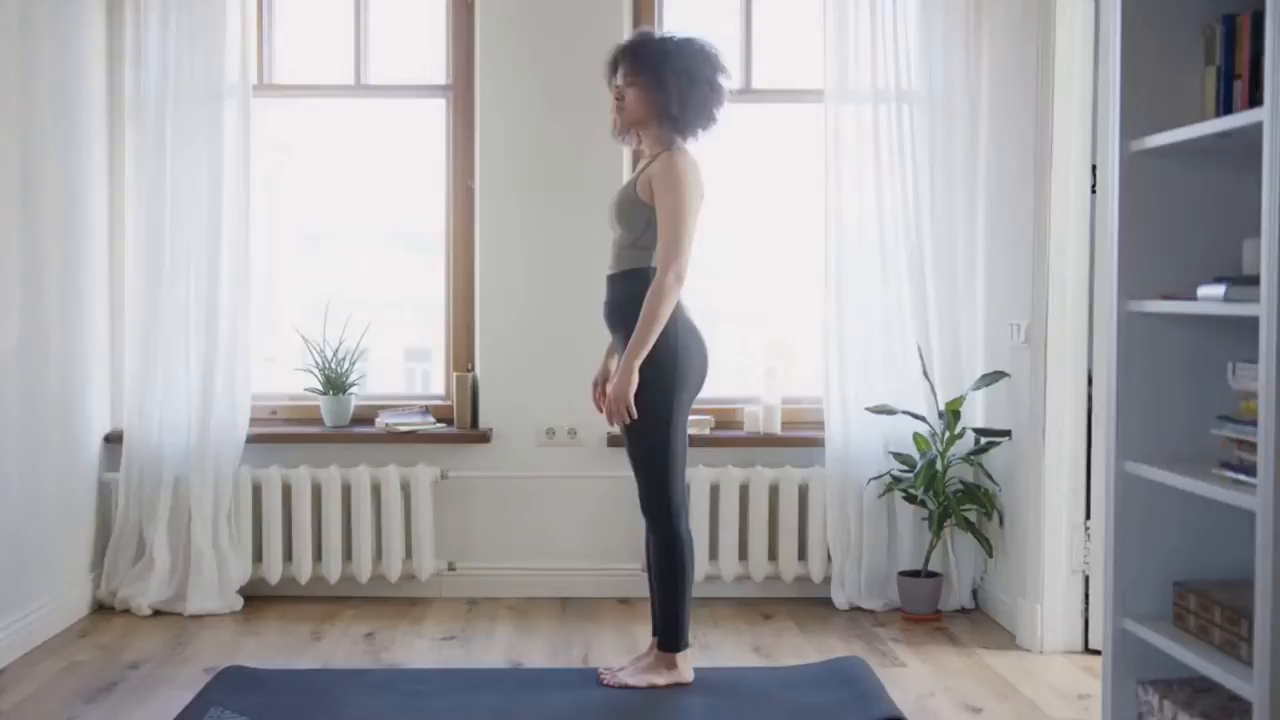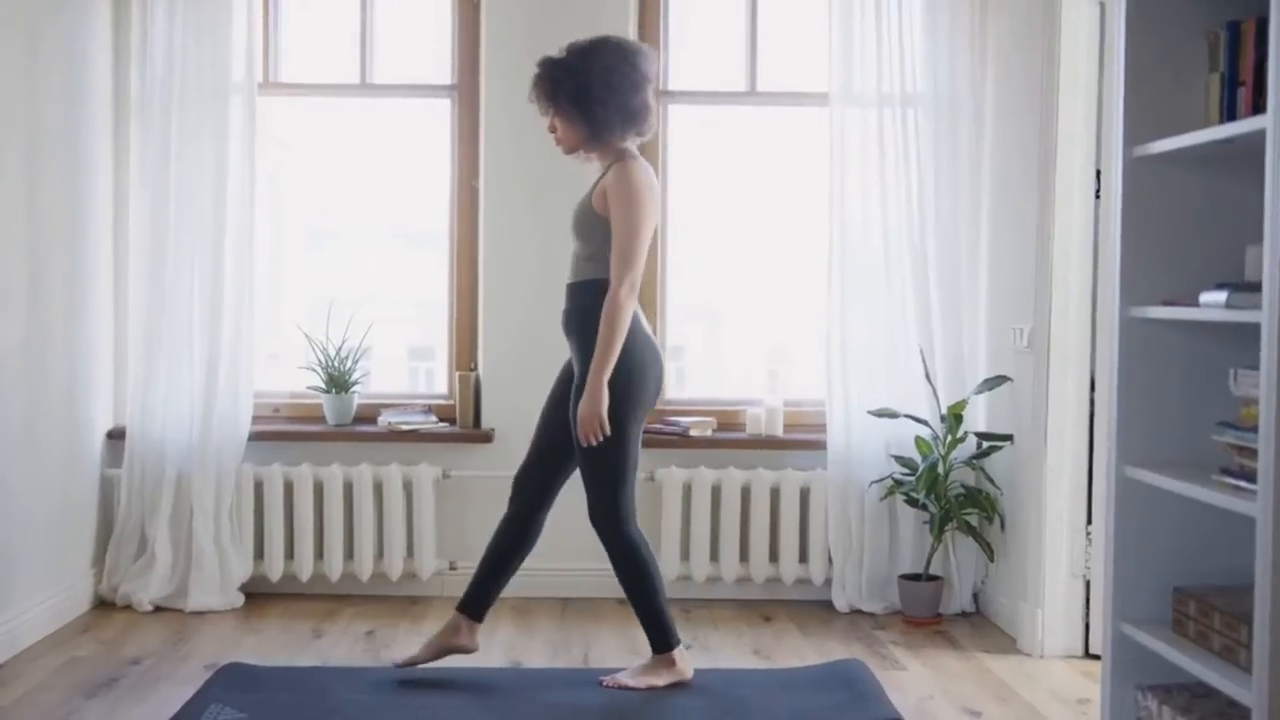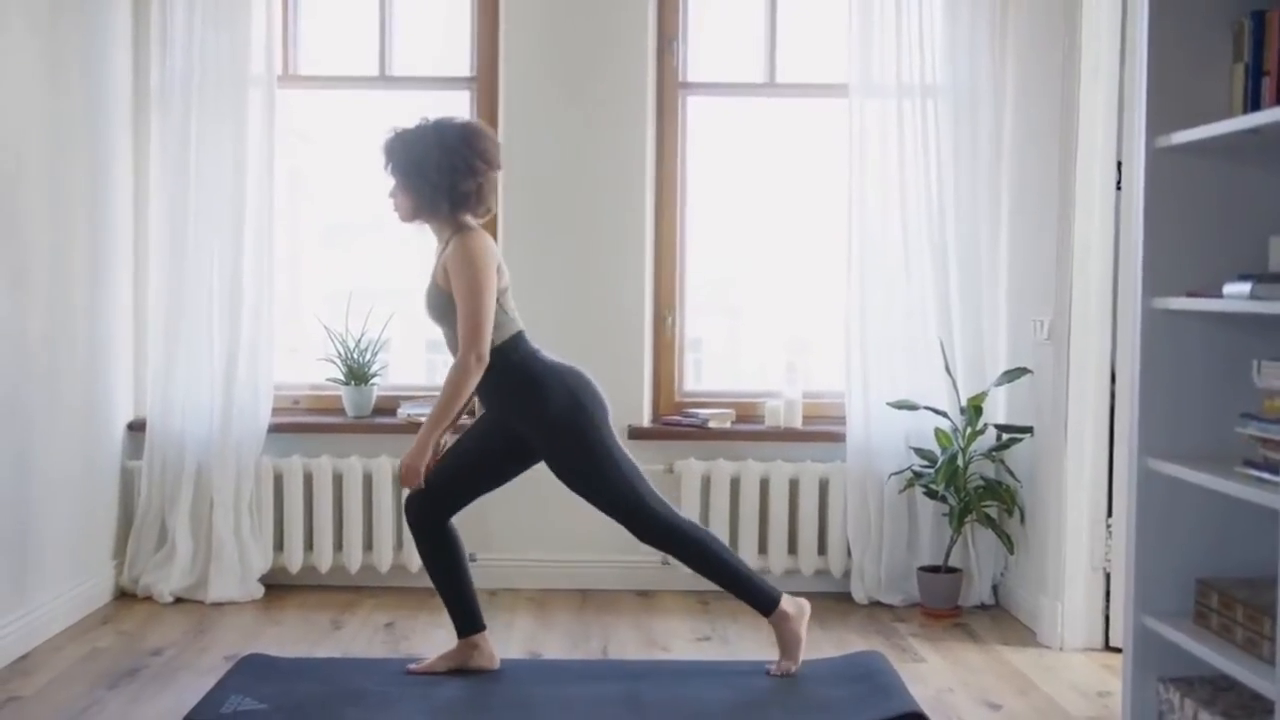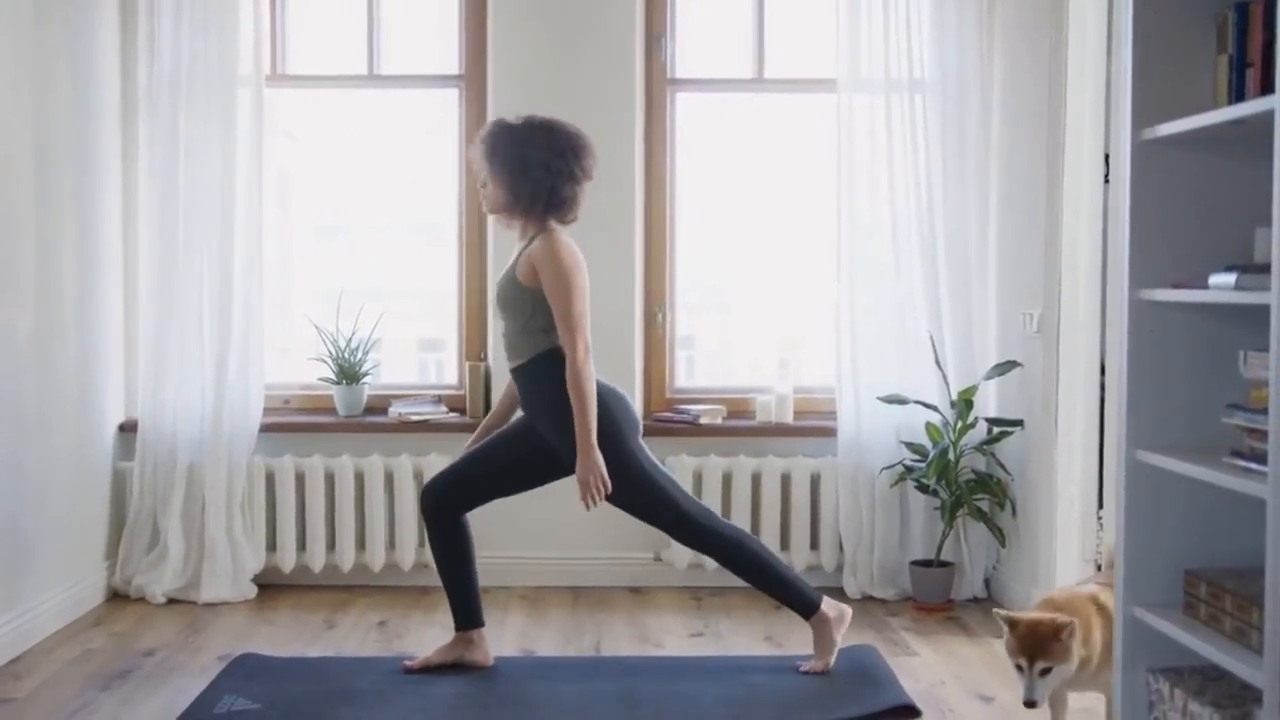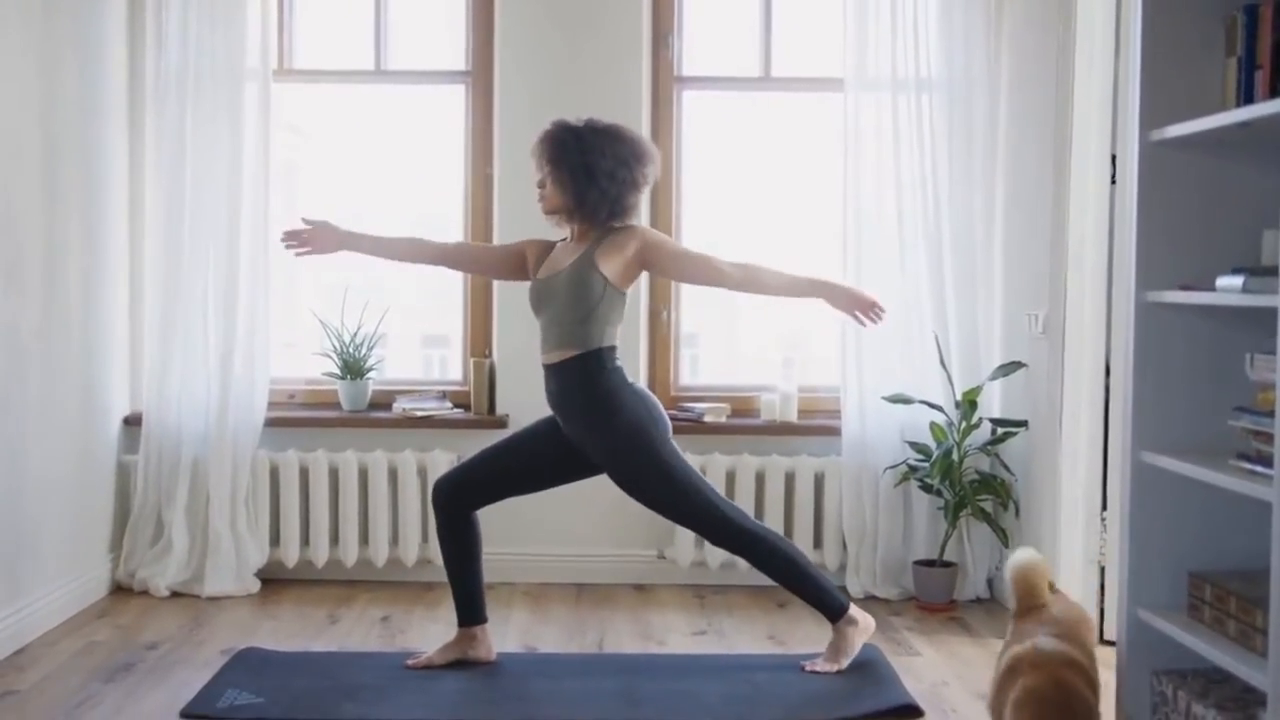
dt=1s
person 1, frame 1
left shoulder: (674, 164)
right shoulder: (649, 164)
left elbow: (670, 274)
left wrist: (631, 365)
right wrist: (610, 360)
left hip: (662, 352)
right hip: (647, 347)
left knee: (663, 505)
right knee: (656, 504)
left ankle: (674, 657)
right ankle: (661, 646)
person 1, frame 2
left shoulder: (630, 175)
right shoulder: (611, 174)
left elbow: (625, 284)
left wrist: (600, 383)
left hip: (615, 361)
right hip: (591, 356)
left knee: (611, 514)
right knee: (528, 493)
left ankle: (669, 657)
right ankle: (463, 625)
person 1, frame 3
left shoulder: (468, 248)
right shoulder: (455, 246)
left elbow: (474, 358)
right elbow: (475, 357)
left wrist: (424, 443)
right wrist: (438, 437)
left hip: (555, 406)
right hip: (521, 410)
left knee: (652, 521)
right knee: (425, 509)
left ankle: (783, 610)
right ankle: (473, 645)
person 1, frame 4
left shoulder: (552, 248)
right shoulder: (531, 249)
left elbow: (576, 351)
left wrist: (588, 450)
right wrist: (482, 433)
left hip: (583, 416)
right hip: (548, 421)
left knee: (694, 525)
right knee: (440, 498)
left ankle: (823, 613)
right ankle: (470, 640)
person 1, frame 5
left shoulder: (629, 244)
right shoulder: (540, 254)
left elbow: (729, 272)
right elbow: (440, 252)
left wrist: (823, 288)
right wrist: (346, 240)
left hip: (616, 415)
right hip: (574, 422)
left knee: (722, 523)
right knee: (452, 493)
left ankle: (848, 620)
right ankle: (473, 637)
